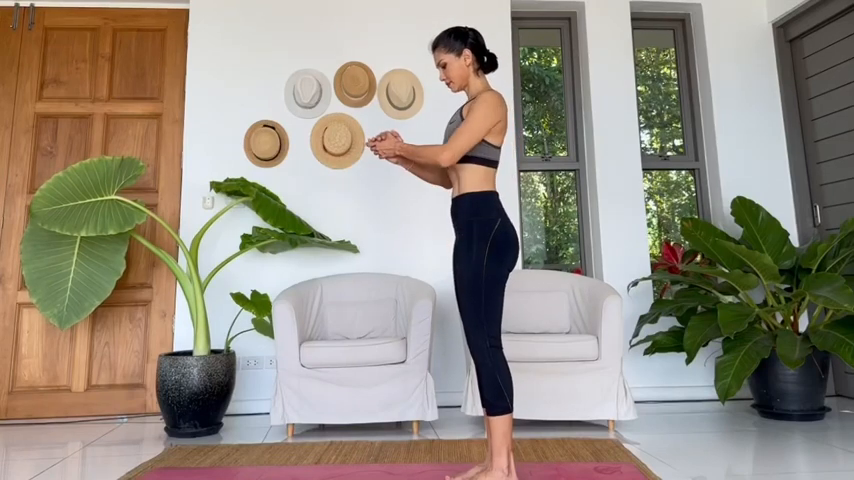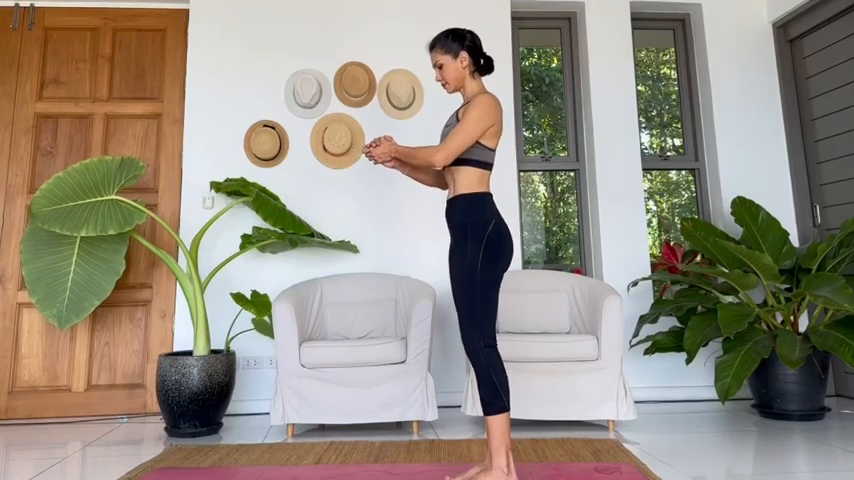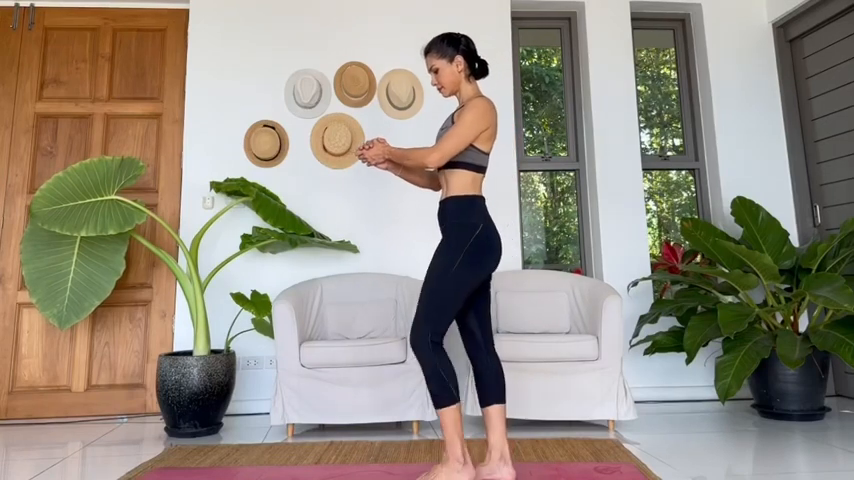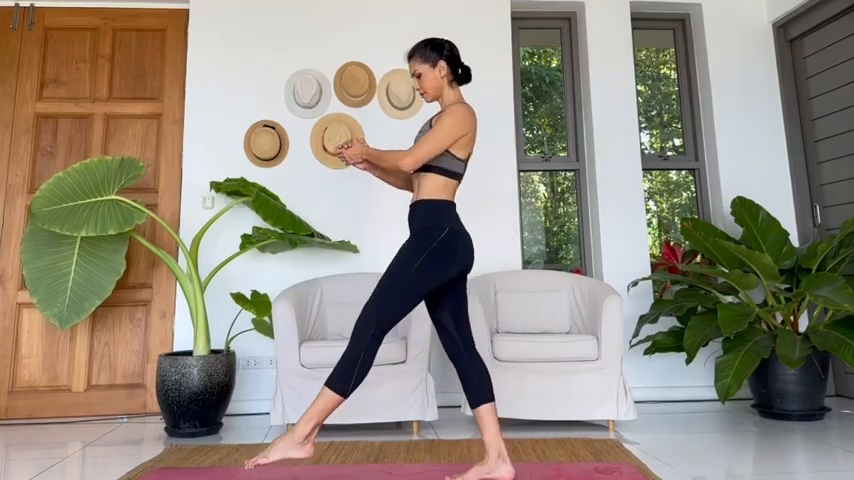
dt=0.4s
person 1, frame 1
left shoulder: (489, 100)
right shoulder: (469, 107)
left elbow: (446, 156)
right elbow: (448, 176)
left wrist: (400, 147)
right wrist: (400, 156)
left hip: (485, 227)
right hip: (472, 230)
left knee: (484, 342)
right knee: (481, 343)
person 1, frame 2
left shoulder: (484, 103)
right shoulder: (466, 110)
left elbow: (440, 157)
right elbow: (443, 176)
left wrist: (396, 150)
right wrist: (396, 160)
left hip: (481, 229)
right hip: (468, 231)
left knee: (478, 343)
right knee: (479, 343)
person 1, frame 3
left shoulder: (479, 106)
right shoulder: (461, 113)
left elbow: (433, 159)
right elbow: (436, 178)
left wrist: (389, 151)
right wrist: (389, 164)
left hip: (469, 231)
right hip: (465, 234)
left knee: (424, 336)
right knee: (478, 343)
person 1, frame 4
left shoulder: (459, 113)
right shoulder: (443, 118)
left elbow: (408, 161)
right elbow: (414, 180)
left wrist: (367, 152)
right wrist: (367, 163)
left hip: (436, 236)
right hip: (443, 240)
left knee: (369, 330)
right knee: (460, 346)
left ankle: (301, 435)
